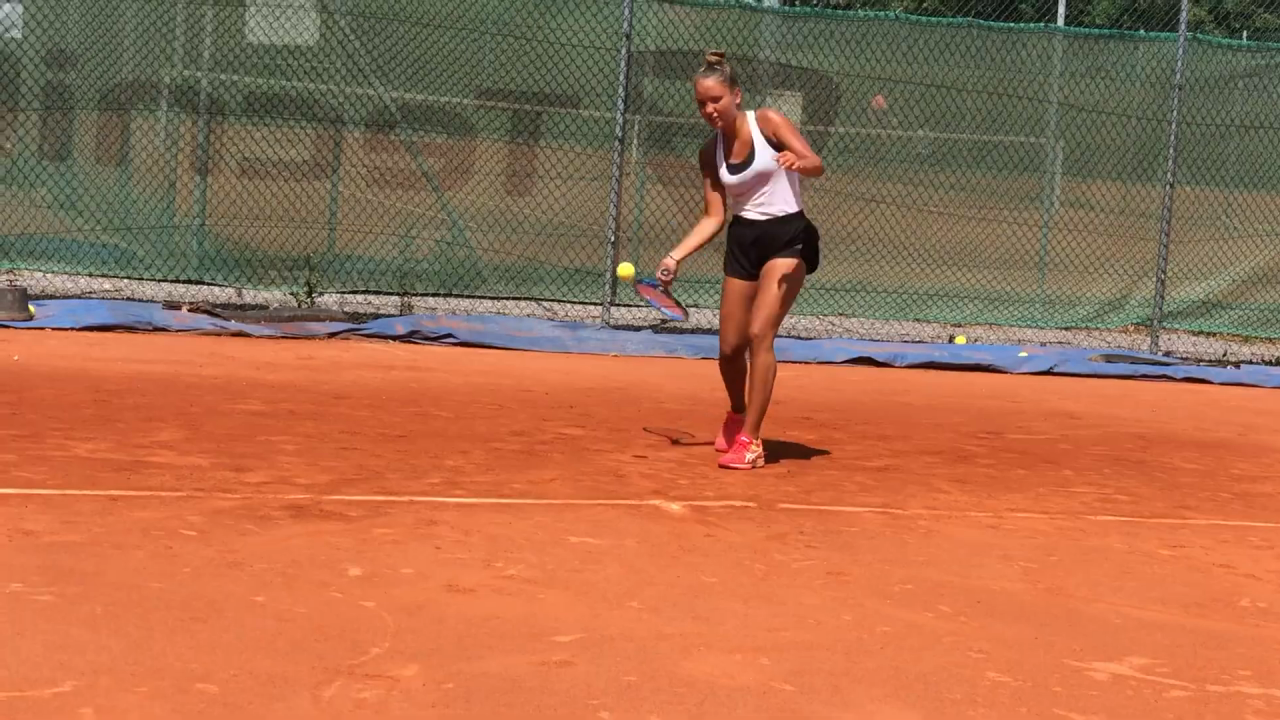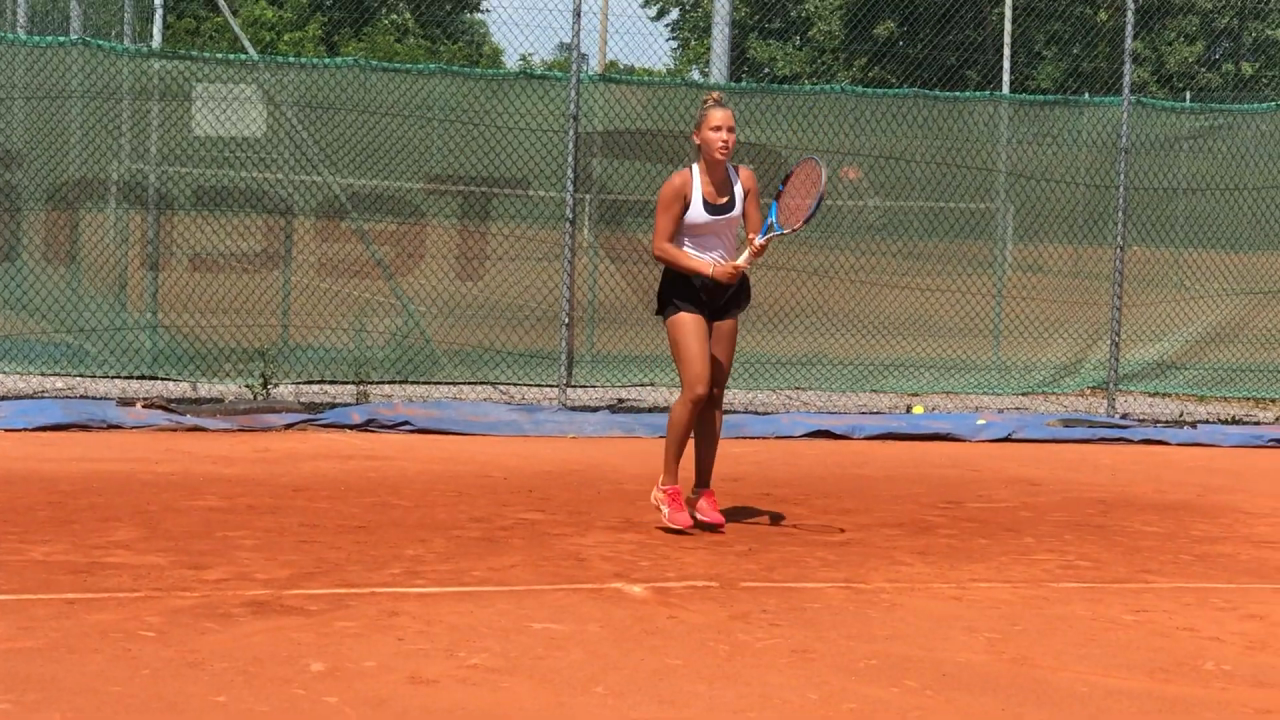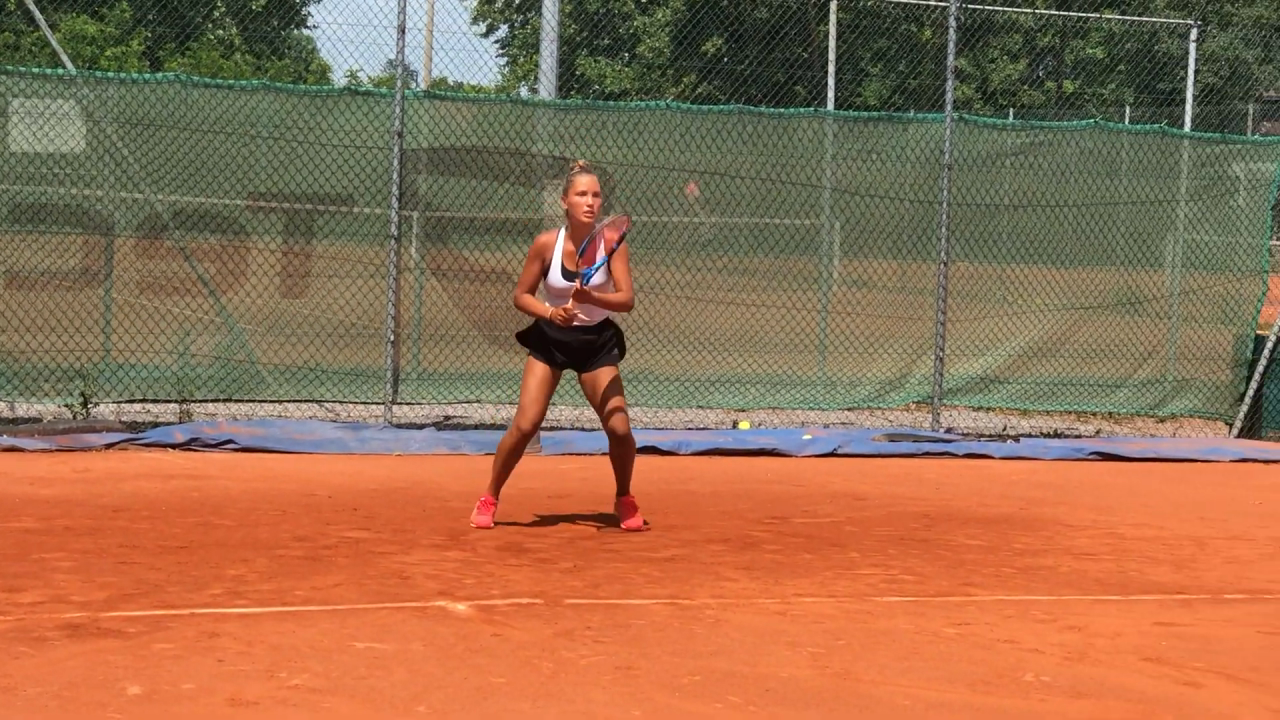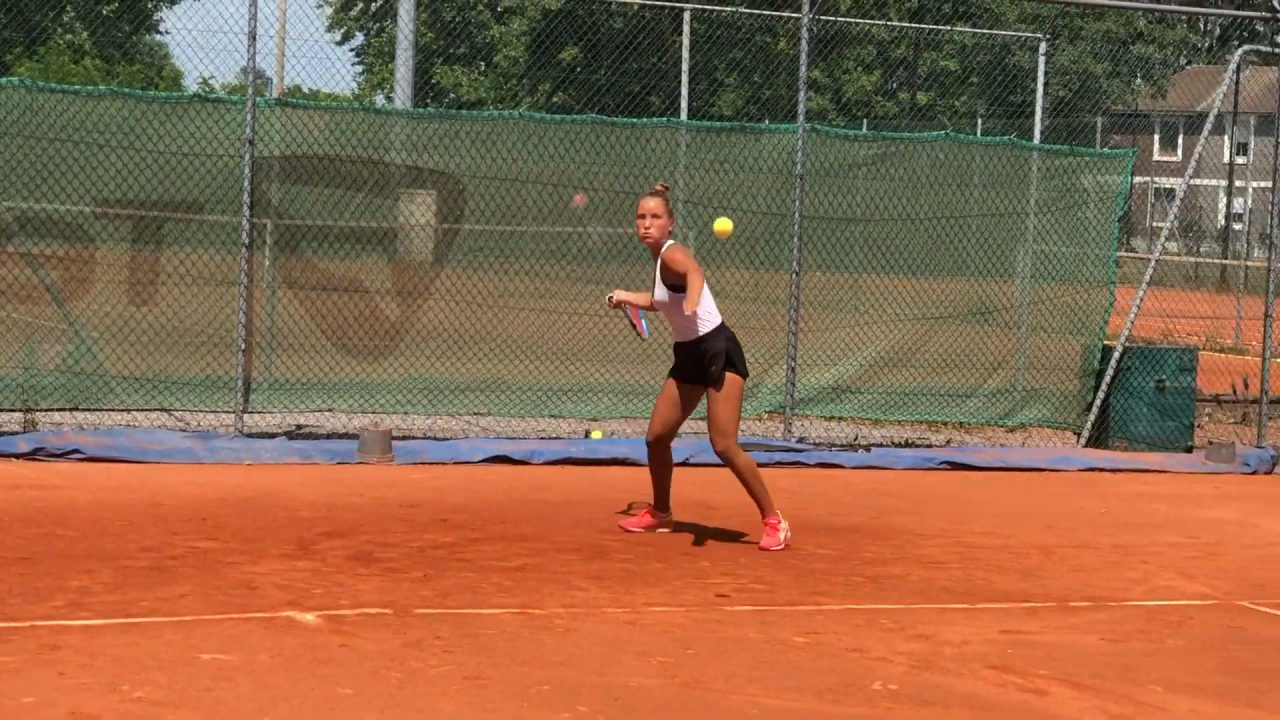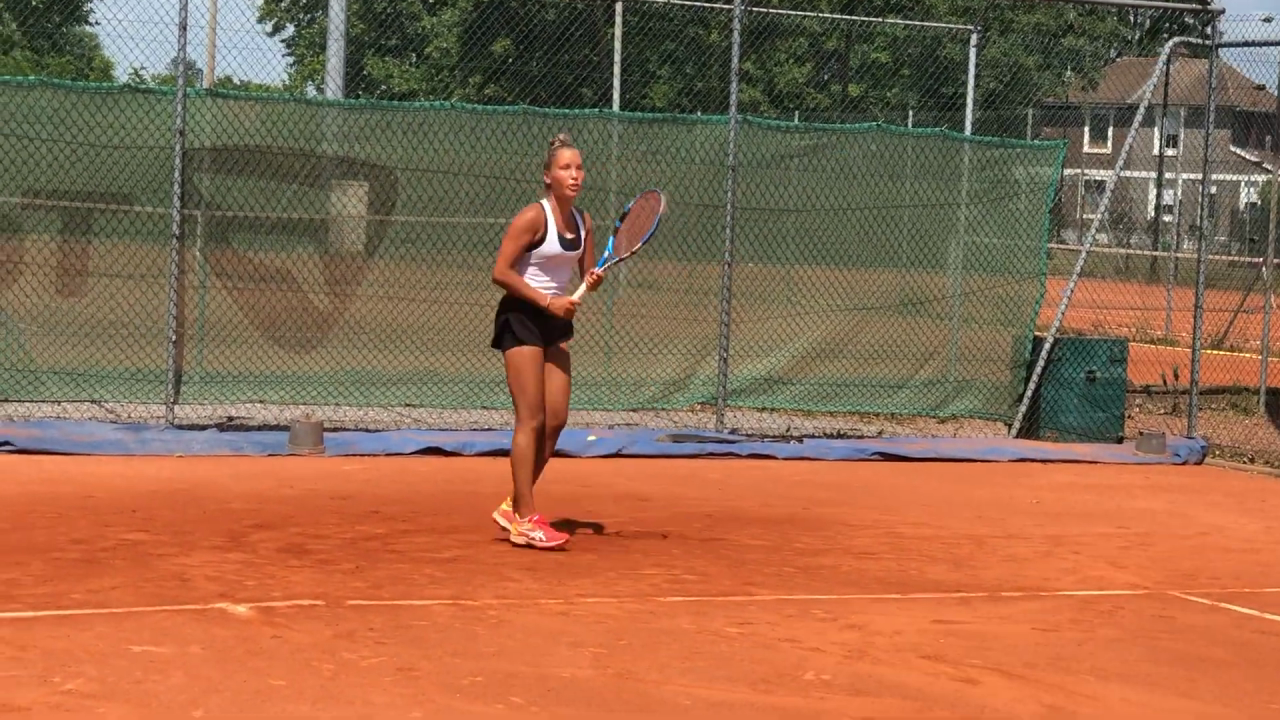
dt=1s
person 1, frame 1
left shoulder: (768, 120)
right shoulder: (710, 150)
left elbow: (816, 164)
right elbow: (714, 217)
left wrist: (797, 163)
right wrist: (676, 256)
left hip: (787, 238)
right hip: (744, 241)
left knee: (759, 333)
right knee: (730, 345)
left ankle: (751, 440)
right ankle: (737, 416)
person 1, frame 2
left shoulder: (744, 179)
right shoulder: (680, 183)
left elbow: (753, 237)
right elbow: (660, 247)
left wrist: (755, 249)
right wrist: (709, 267)
left hip: (725, 291)
right hip: (684, 288)
left knee: (714, 395)
right knee: (697, 390)
left ankle: (701, 493)
right ankle: (668, 488)
person 1, frame 3
left shoulder: (611, 242)
right shoulder: (546, 244)
left elbow: (627, 300)
right elbow: (521, 297)
left wrist: (592, 298)
right wrist: (551, 312)
left hip: (596, 340)
right hip: (549, 337)
left knee: (619, 428)
right knee: (525, 426)
left ankle: (624, 500)
right ankle: (489, 499)
person 1, frame 4
left shoulder: (674, 254)
right shoulder: (659, 261)
left elbow: (695, 276)
left wrist: (691, 305)
right wrist: (628, 297)
left hip: (717, 351)
right hip: (687, 355)
left knee: (724, 447)
right knee: (656, 437)
left ankle: (773, 520)
right ankle: (659, 512)
person 1, frame 5
left shoulder: (583, 221)
right shoulder: (533, 216)
left elbow: (579, 273)
right elbow: (500, 272)
left wrist: (591, 280)
right wrist: (547, 300)
left hip: (552, 322)
right hip: (522, 317)
left knee: (555, 420)
right knee: (531, 420)
left ankle: (513, 506)
right ankle: (524, 521)
